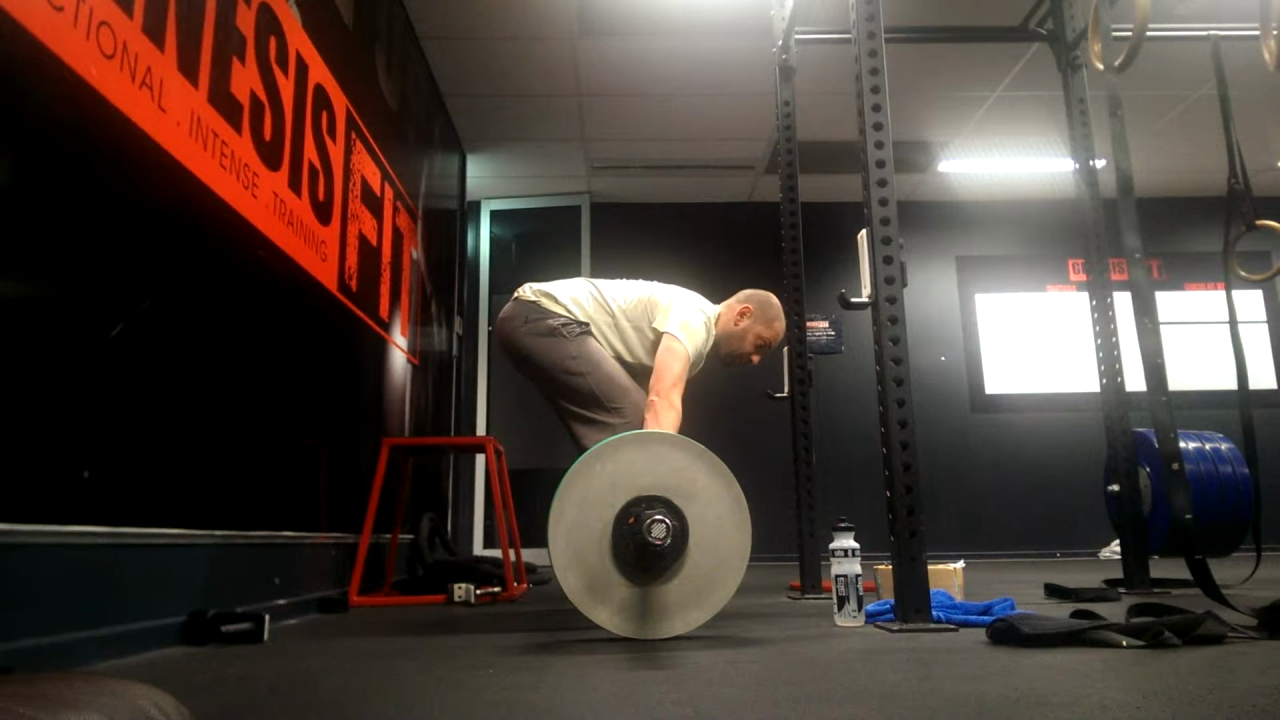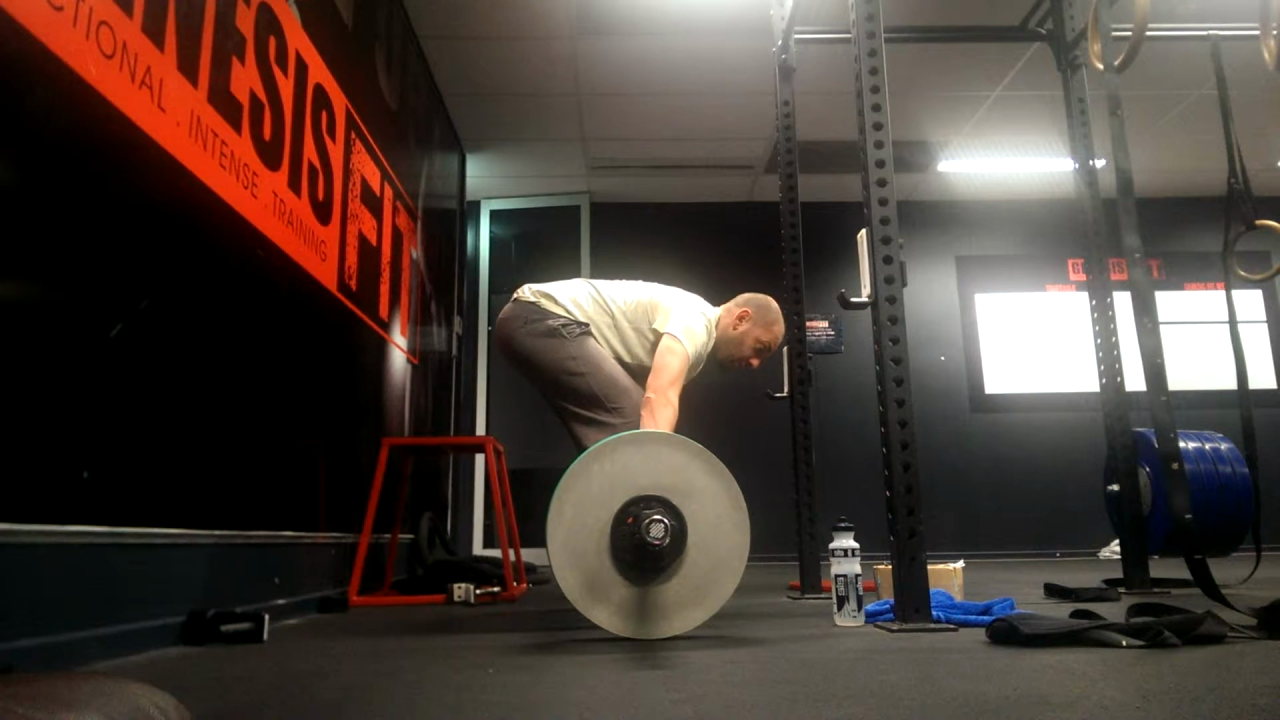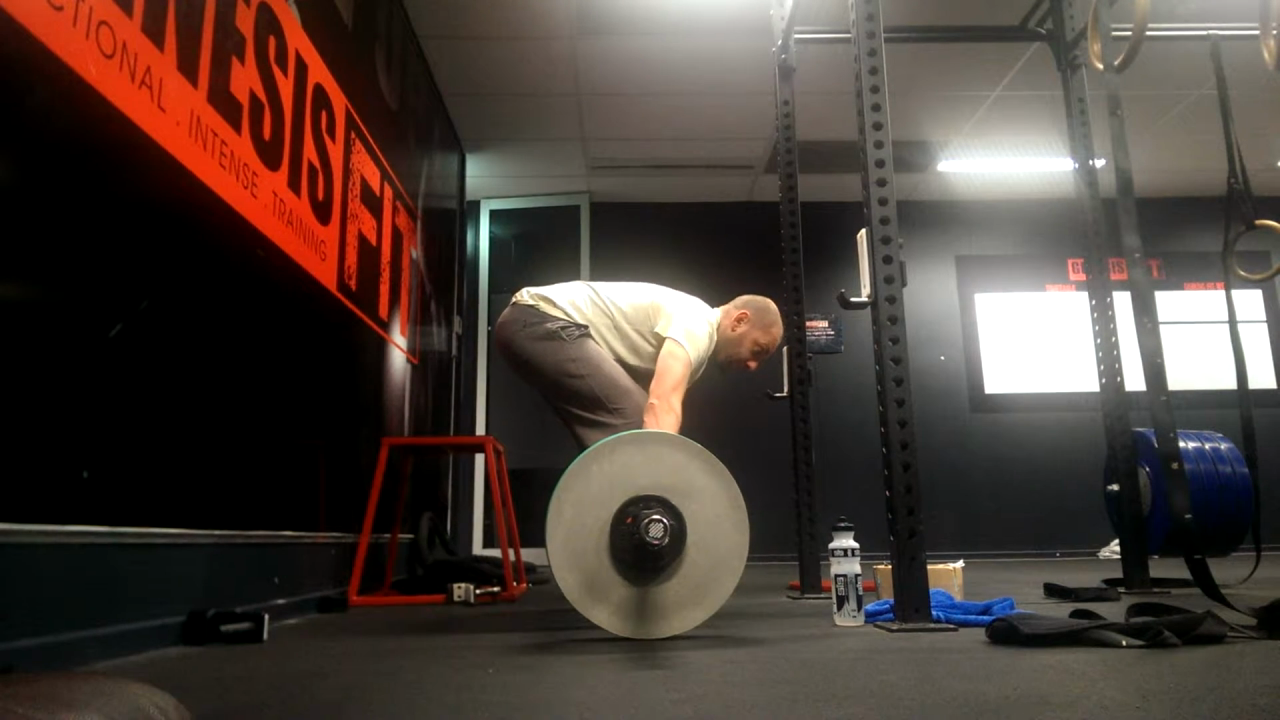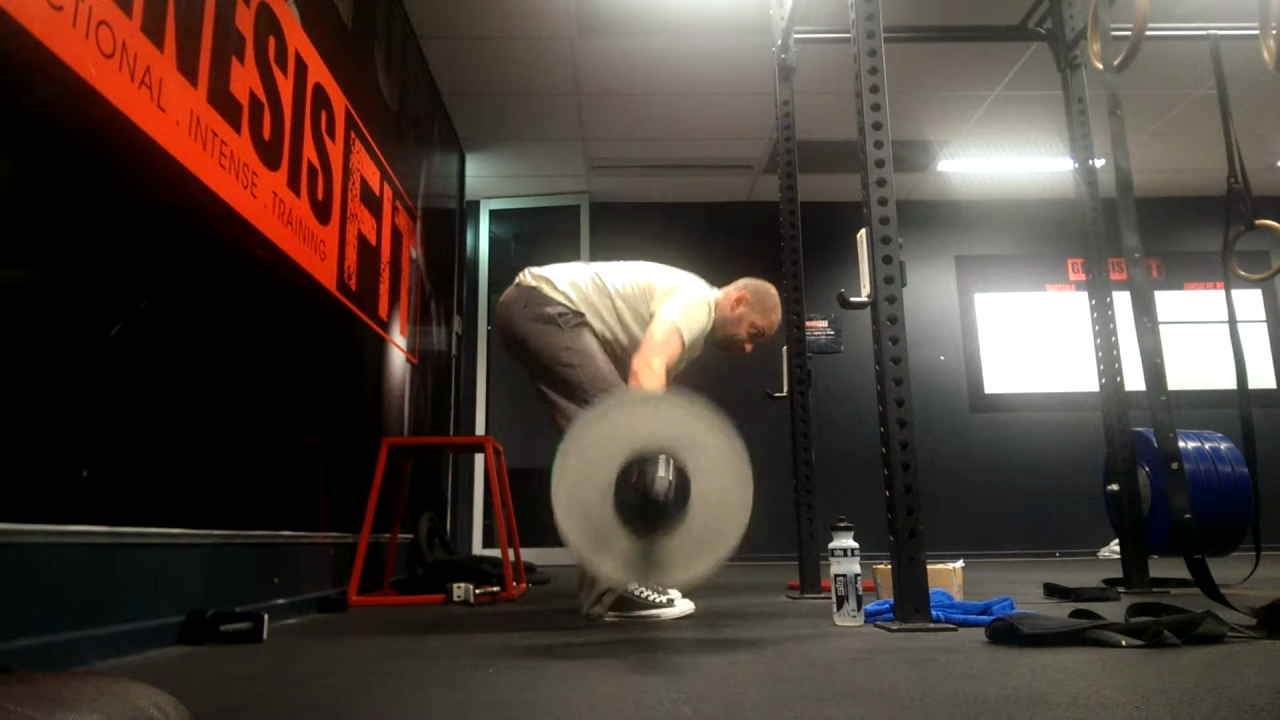
dt=0.3s
person 1, frame 1
left shoulder: (695, 342)
right shoulder: (695, 317)
left elbow: (654, 402)
right elbow: (662, 401)
left hip: (530, 320)
right hip: (538, 316)
left knee: (625, 425)
right knee: (628, 423)
person 1, frame 2
left shoulder: (691, 341)
right shoulder: (695, 320)
right elbow: (659, 399)
left hip: (529, 321)
right hip: (539, 318)
left knee: (622, 424)
right knee: (628, 423)
person 1, frame 3
left shoulder: (695, 344)
right shoulder: (697, 324)
right elbow: (661, 405)
left hip: (529, 324)
right hip: (538, 321)
left knee: (621, 427)
right knee: (629, 427)
person 1, frame 4
left shoulder: (695, 312)
right shoulder: (696, 300)
right elbow: (646, 371)
left hip: (531, 308)
right hip: (539, 306)
left ankle: (608, 584)
right ankle: (611, 591)
